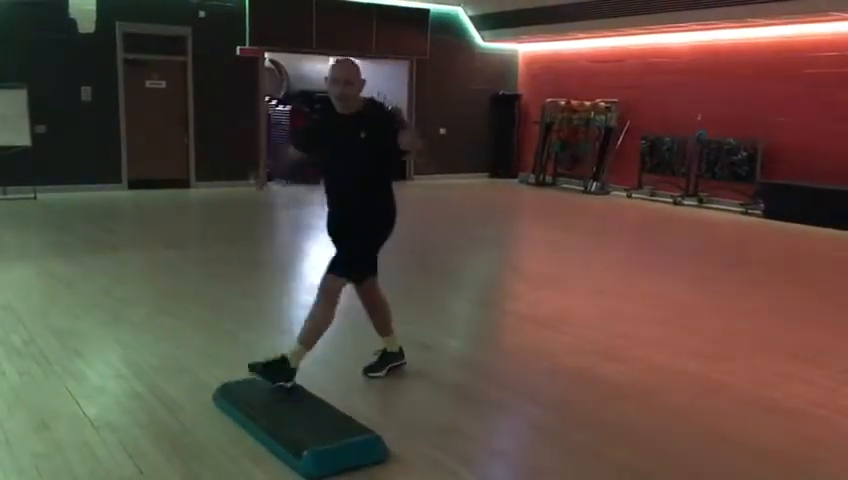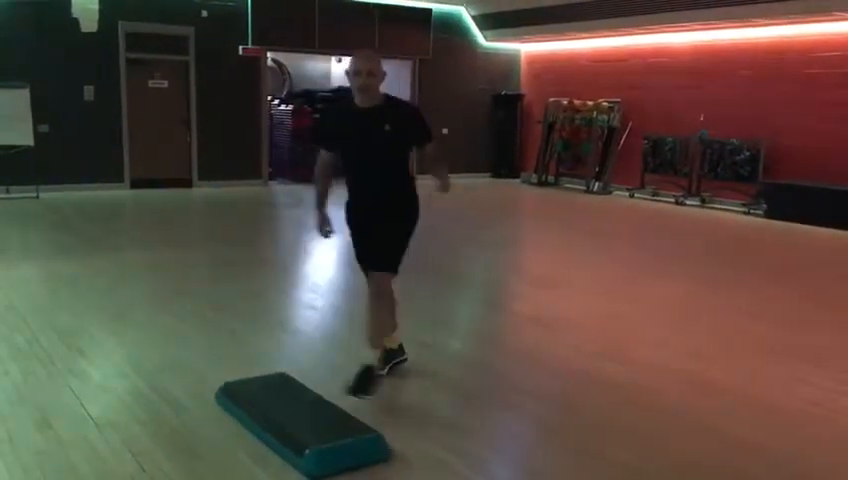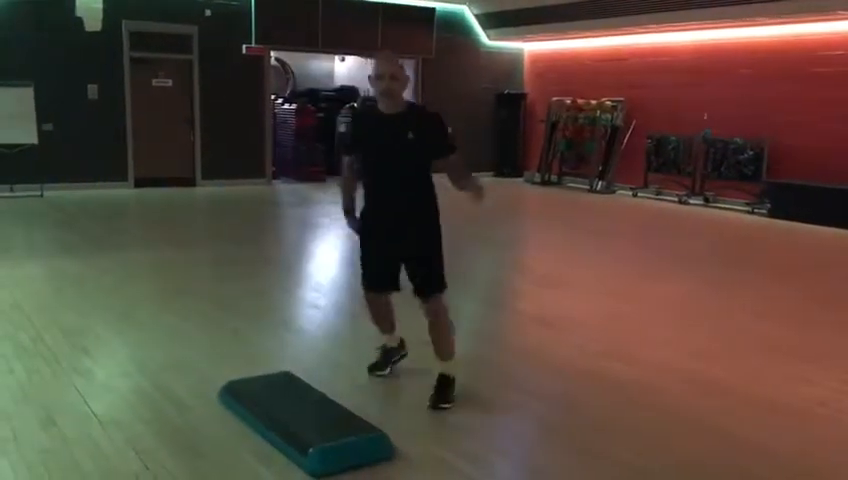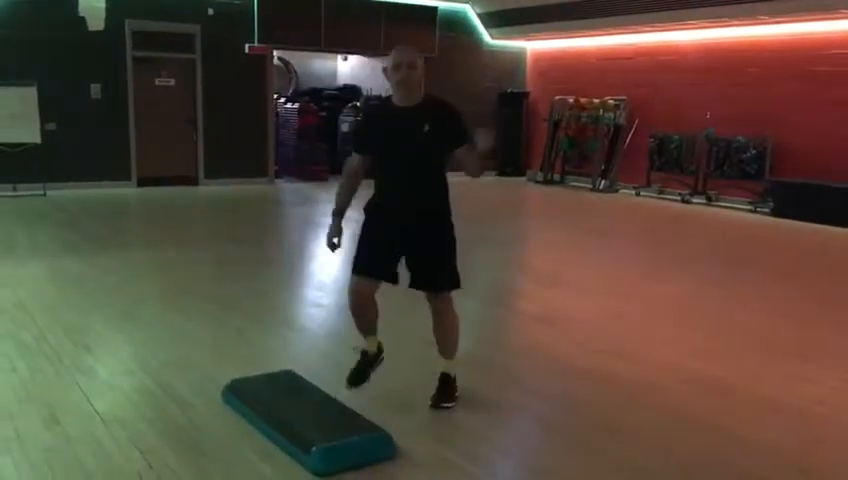
dt=0.2s
person 1, frame 1
left shoulder: (382, 120)
right shoulder: (322, 123)
left elbow: (415, 151)
right elbow: (293, 154)
left wrist: (413, 143)
left hip: (373, 217)
right hip: (342, 216)
left knee: (330, 286)
right knee: (365, 283)
left ankle: (290, 363)
right ankle: (392, 350)
person 1, frame 2
left shoulder: (405, 113)
right shoulder: (337, 117)
left elbow: (426, 150)
right elbow: (326, 162)
left wrist: (440, 174)
right wrist: (321, 208)
left hip: (398, 210)
right hip: (360, 210)
left knee: (378, 283)
right knee: (380, 281)
left ankle: (372, 364)
right ankle: (393, 347)
person 1, frame 3
left shoulder: (427, 122)
right shoulder: (360, 122)
left elbow: (451, 166)
right elbow: (350, 168)
left wrist: (470, 184)
right wrist: (348, 210)
left hip: (421, 223)
right hip: (377, 223)
left knee: (432, 304)
right knee: (375, 296)
left ankle: (446, 375)
right ankle: (392, 345)
person 1, frame 4
left shoulder: (443, 114)
right shoulder: (373, 118)
left elbow: (472, 167)
right elbow: (354, 170)
left wrist: (482, 149)
right wrist: (337, 216)
left hip: (432, 219)
right hip: (383, 215)
left knee: (440, 299)
right knee: (359, 290)
left ankle: (448, 375)
right ankle: (371, 349)
